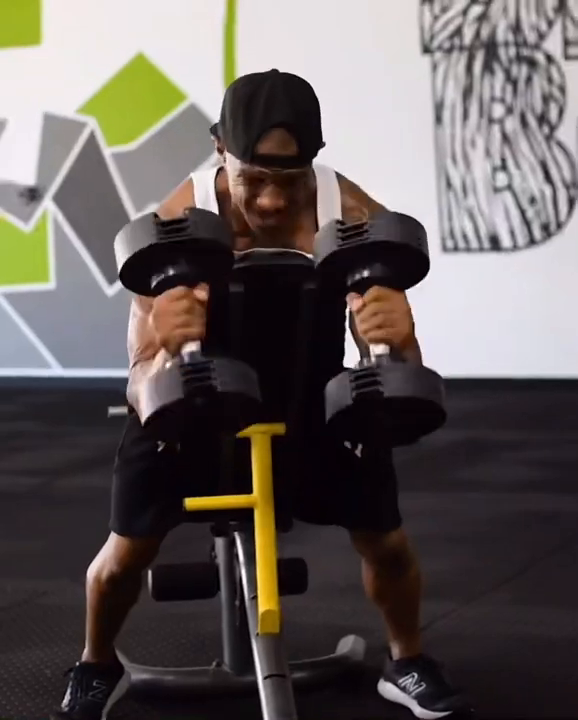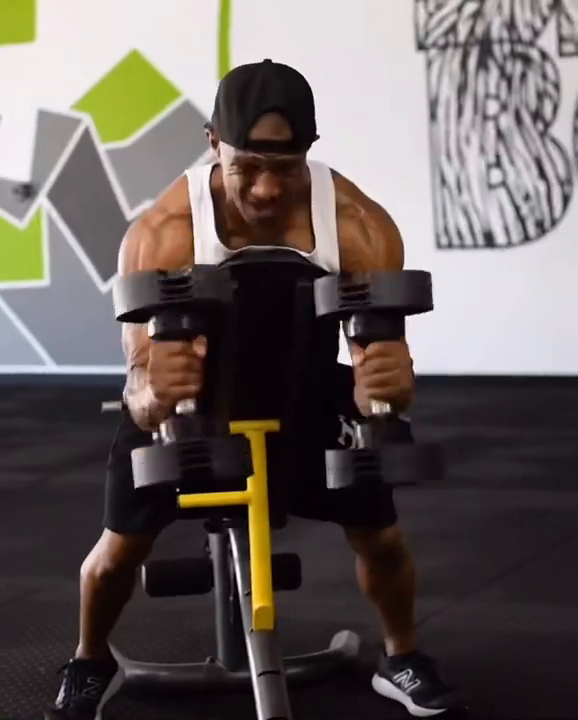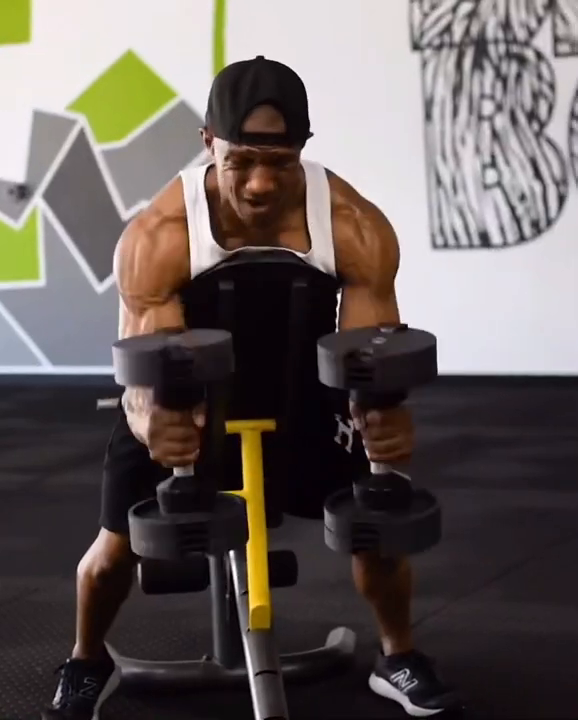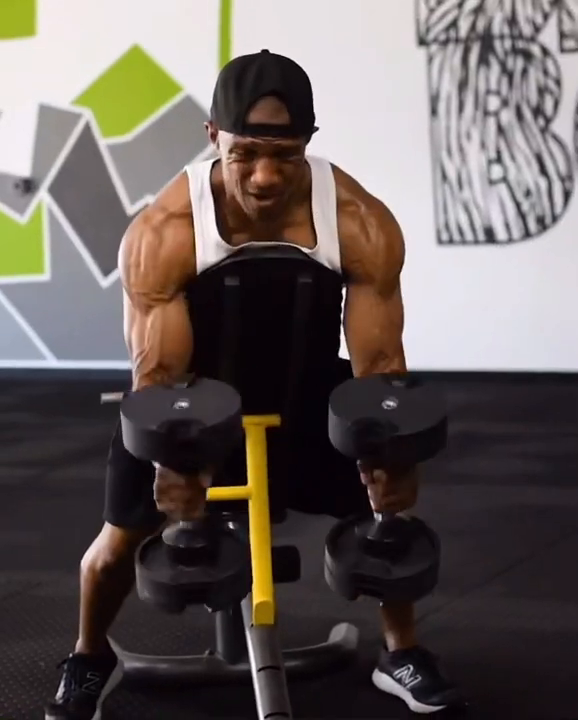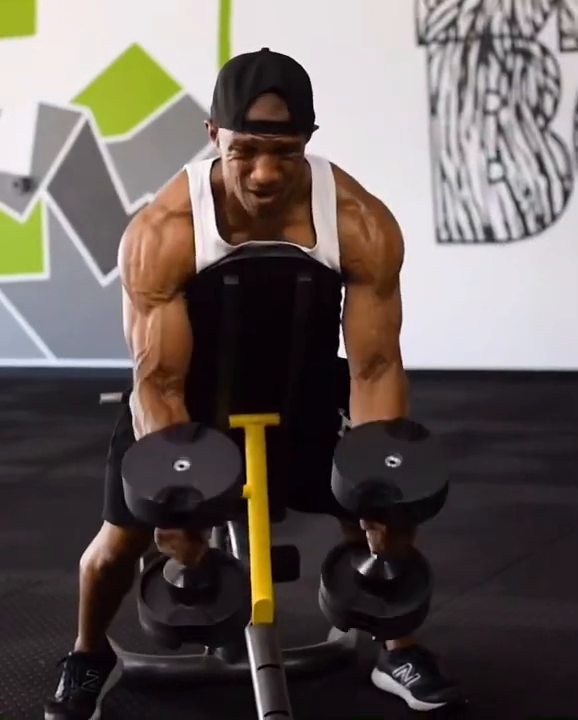
dt=0.1s
person 1, frame 1
left shoulder: (364, 226)
right elbow: (148, 397)
left wrist: (398, 351)
right wrist: (168, 355)
left knee: (385, 539)
right knee: (126, 551)
left ankle: (406, 665)
person 1, frame 2
left shoulder: (360, 223)
right shoulder: (161, 231)
left elbow: (385, 364)
right elbow: (143, 401)
left wrist: (392, 379)
right wrist: (157, 390)
right hip: (189, 383)
left knee: (379, 535)
right knee: (120, 548)
left ankle: (401, 661)
right ankle: (91, 666)
person 1, frame 3
left shoulder: (356, 227)
right shoulder: (155, 236)
left wrist: (388, 425)
right wrist: (155, 431)
right knee: (117, 547)
left ankle: (398, 661)
right ankle: (88, 665)
person 1, frame 4
left shoulder: (362, 223)
right shoulder: (160, 232)
left elbow: (378, 361)
right elbow: (156, 378)
right wrist: (168, 460)
left knee: (380, 523)
right knee: (121, 541)
left ankle: (401, 656)
right ankle: (91, 660)
person 1, frame 5
left shoulder: (362, 223)
right shoulder: (159, 232)
left elbow: (375, 366)
right elbow: (158, 381)
right hip: (195, 378)
left knee: (380, 523)
right knee: (121, 537)
left ankle: (399, 652)
right ankle: (90, 659)
